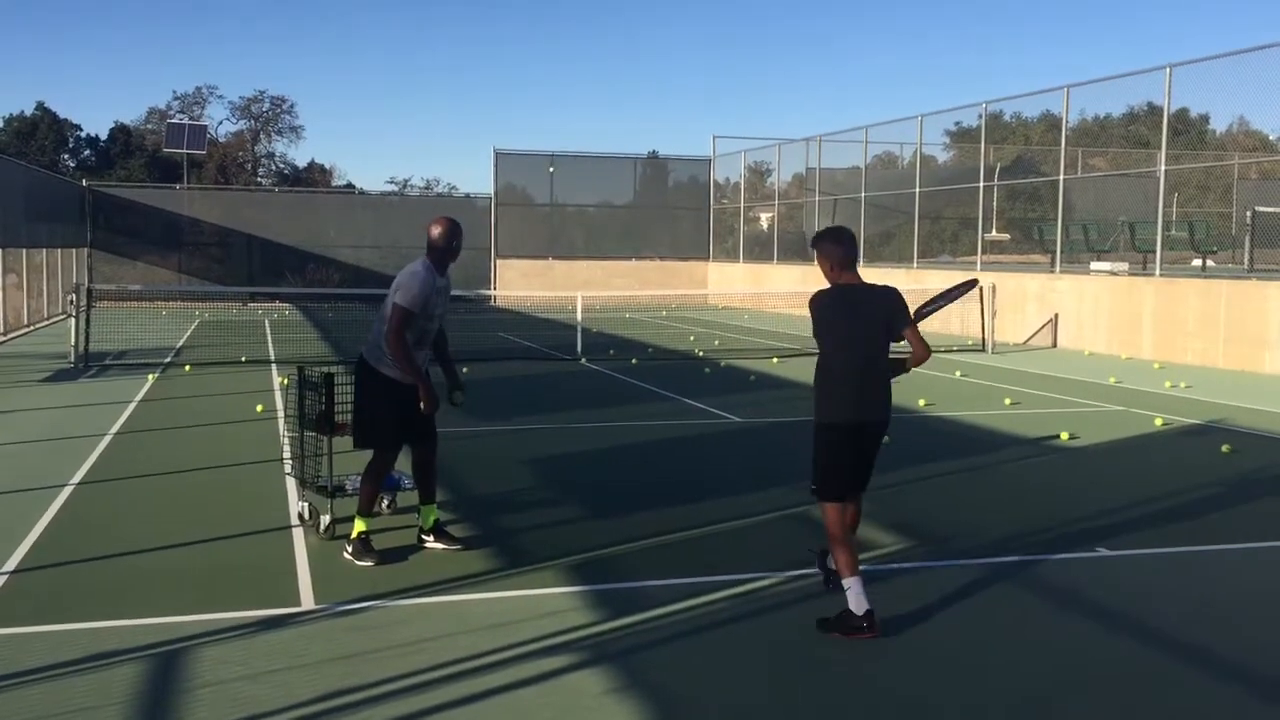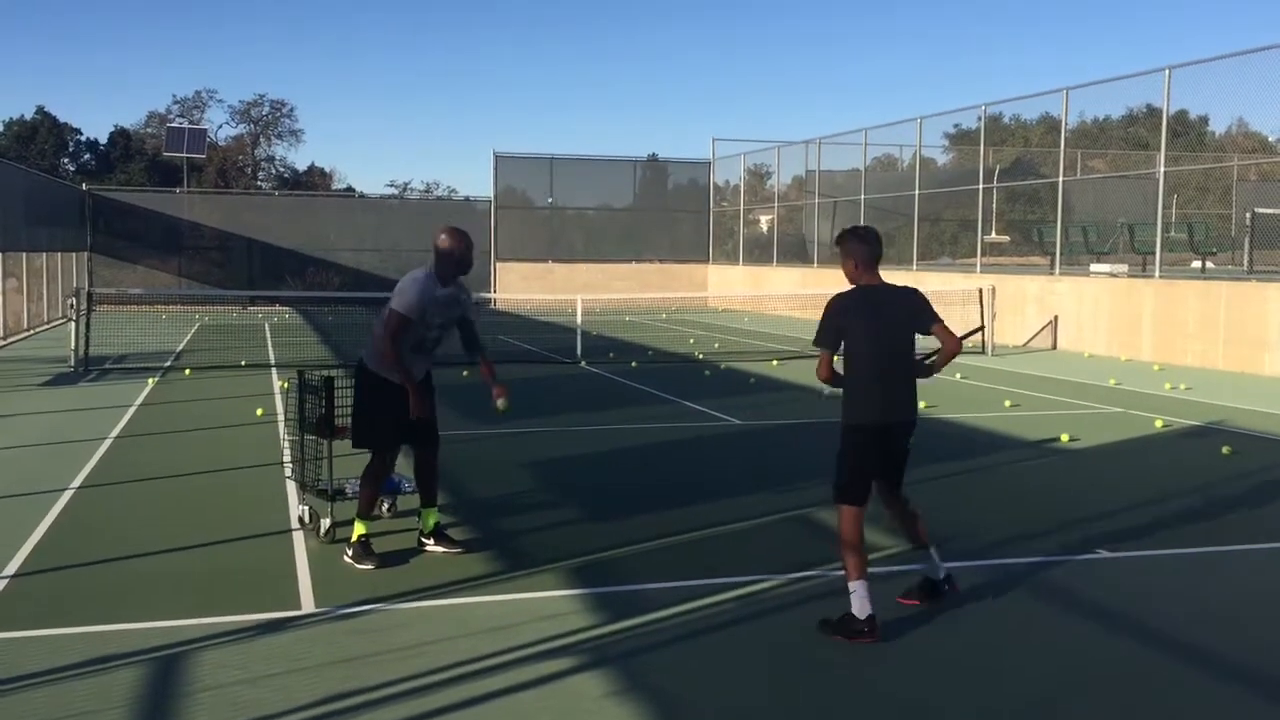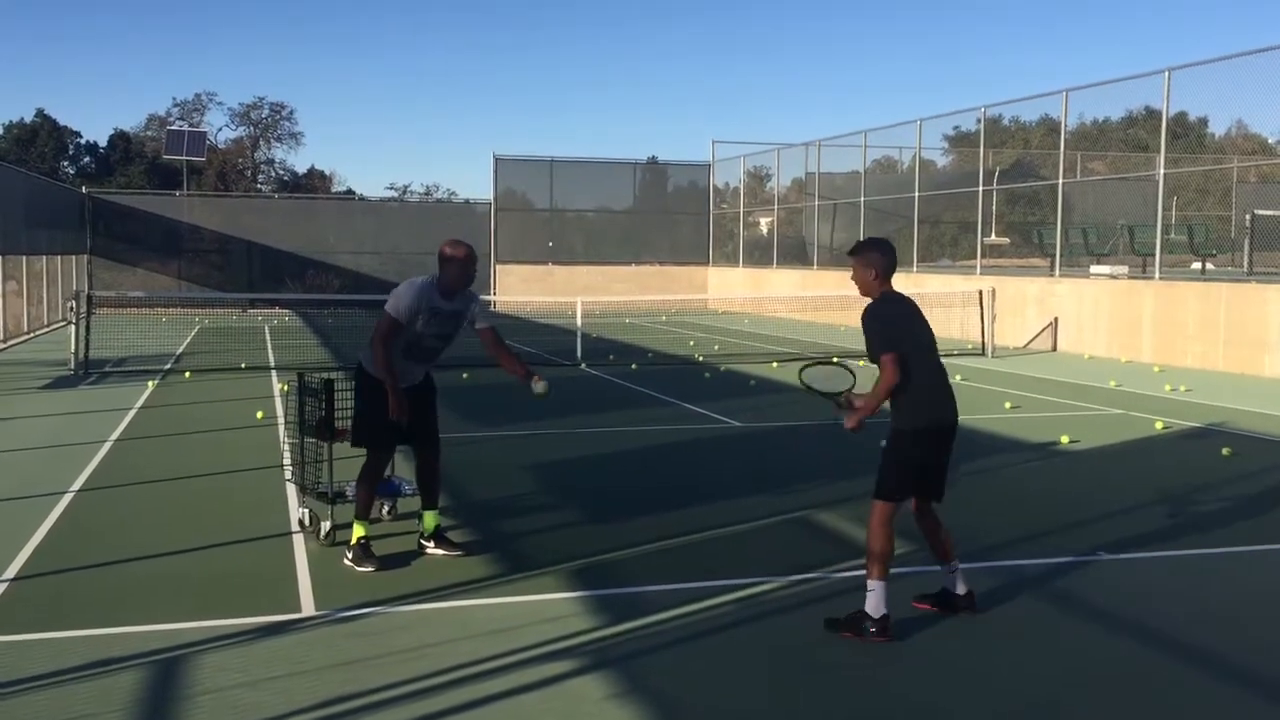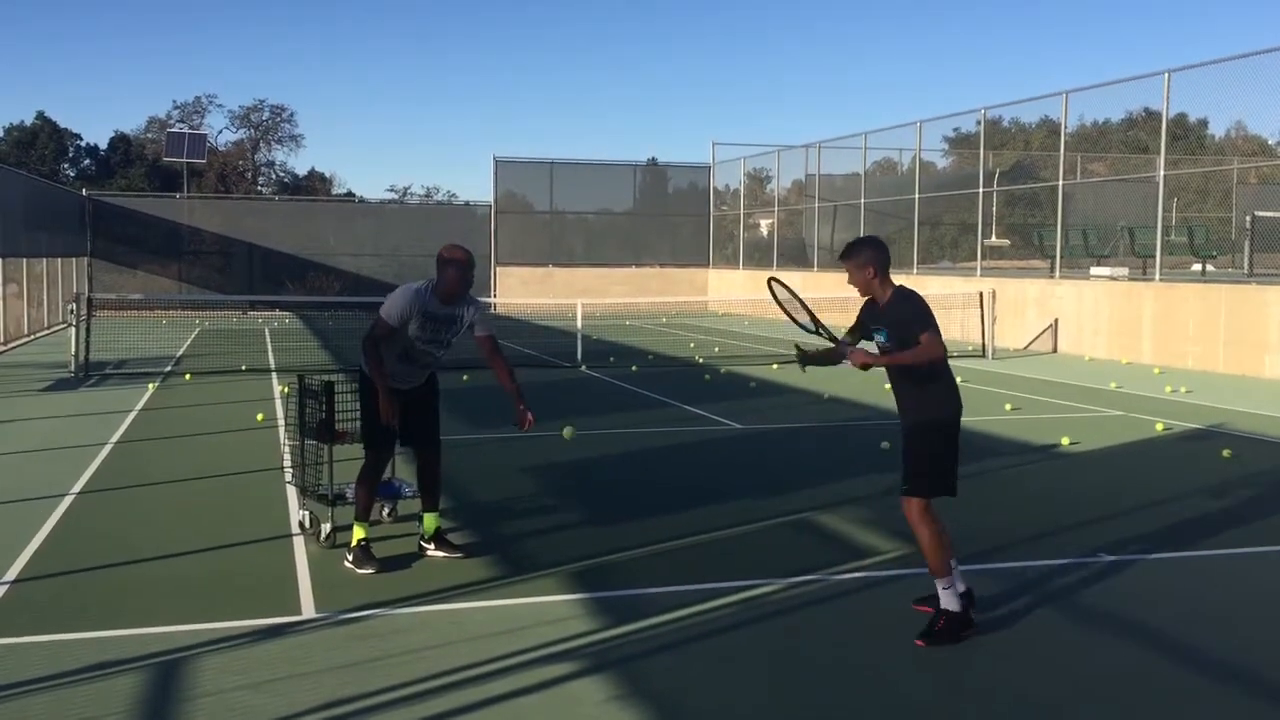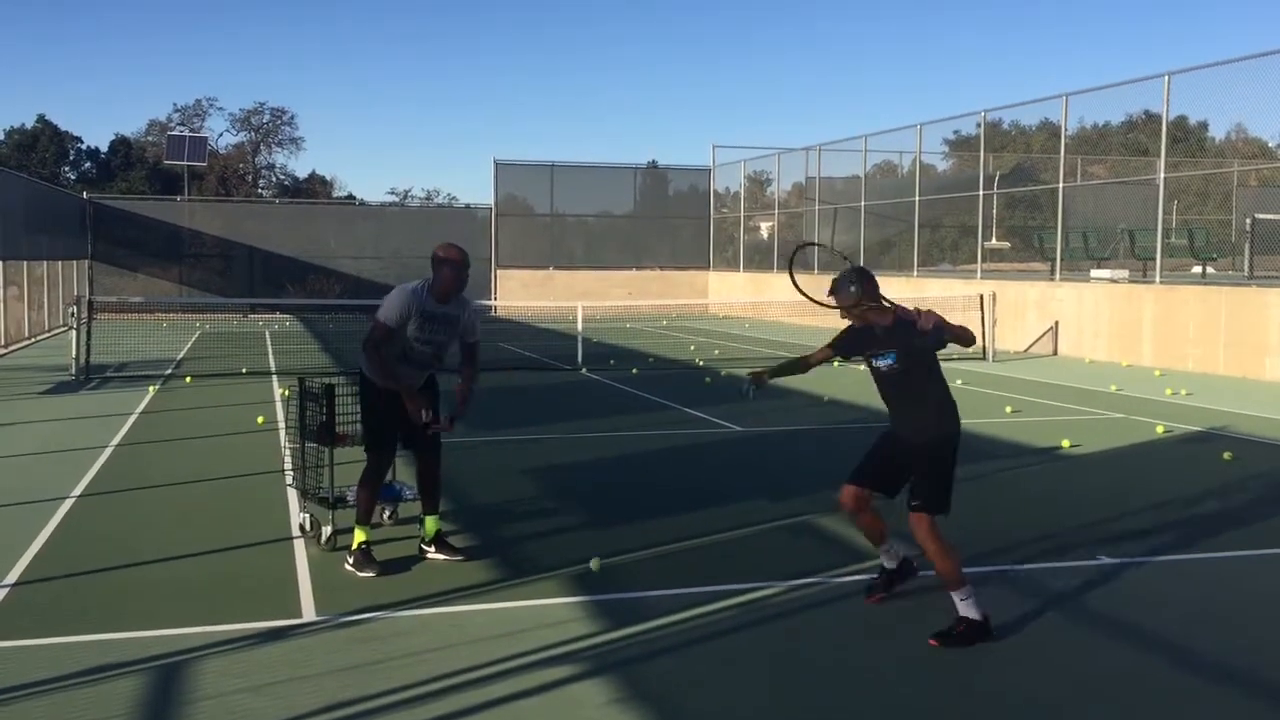
dt=0.2s
person 1, frame 1
left shoulder: (822, 303)
right shoulder: (889, 298)
right elbow: (920, 351)
right wrist: (894, 367)
left hip: (835, 416)
right hip: (876, 415)
left knee: (833, 508)
right knee: (850, 495)
left ankle: (859, 613)
right ankle: (838, 566)
person 1, frame 2
left shoulder: (841, 305)
right shoulder: (910, 299)
left elbow: (823, 372)
right elbow: (952, 345)
right wrist: (928, 369)
left hip: (862, 418)
right hip: (902, 415)
left knee: (850, 511)
right knee: (894, 495)
left ankle: (861, 616)
right ankle: (938, 576)
person 1, frame 3
left shoulder: (876, 313)
right shoulder: (907, 308)
left elbow: (891, 376)
left wrist: (861, 414)
right wrist: (865, 398)
left hip: (914, 423)
right hip: (941, 418)
left knee: (882, 510)
right knee: (922, 505)
left ankle: (873, 615)
right ankle: (958, 590)
person 1, frame 4
left shoulder: (909, 303)
right shoulder: (874, 309)
left elbow: (936, 351)
right elbow: (844, 349)
left wrist: (877, 360)
right wrist: (810, 356)
left hip: (934, 416)
right hip: (920, 414)
left knee: (915, 508)
right knee: (917, 504)
left ankle: (954, 611)
right ankle: (956, 591)
person 1, frame 5
left shoulder: (910, 324)
right shoulder: (860, 333)
left elbow: (967, 339)
right elbow: (812, 360)
left wrist: (941, 324)
right wrist: (770, 372)
left hip: (936, 434)
right hip: (902, 431)
left knee: (921, 523)
right knee: (850, 497)
left ankle: (973, 617)
right ankle: (894, 563)
person 2, frame 1
left shoulder: (442, 280)
right shoulder: (418, 279)
right elbow: (394, 336)
left wrist: (451, 376)
right wrist: (424, 384)
left hip: (412, 376)
right hip: (383, 376)
left knee: (426, 446)
right knee: (386, 454)
left ankle: (429, 525)
right ankle: (357, 536)
person 2, frame 2
left shoulder: (459, 292)
right shoulder: (417, 286)
left elbow: (471, 341)
right elbow: (387, 340)
left wrist: (493, 381)
right wrist: (412, 390)
left hip: (416, 377)
right hip: (380, 377)
left knee: (428, 449)
right knee: (384, 456)
left ankle: (429, 529)
right ankle: (358, 539)
person 2, frame 3
left shoulder: (469, 303)
right shoulder: (413, 292)
left elbow: (496, 346)
right elbow: (378, 341)
left wrist: (528, 376)
right wrist: (393, 392)
left hip: (417, 380)
right hip: (378, 379)
left knee: (429, 452)
right knee: (379, 457)
left ankle: (429, 532)
right ankle: (357, 541)
person 2, frame 4
left shoulder: (471, 309)
right shoulder: (408, 297)
left elbow: (494, 356)
right elbow: (370, 343)
left wrist: (519, 402)
right wrist: (385, 394)
left hip: (421, 384)
right hip: (381, 382)
left knee: (430, 454)
right knee: (378, 458)
left ankle: (430, 534)
right ankle: (357, 542)
person 2, frame 5
left shoulder: (465, 310)
right shoulder: (405, 298)
left elbow: (469, 362)
right elbow: (372, 347)
left wrist: (458, 409)
right wrist: (405, 395)
left hip: (422, 385)
right hip: (381, 385)
left knee: (430, 456)
right knee: (380, 461)
left ankle: (431, 537)
right ankle: (359, 545)
